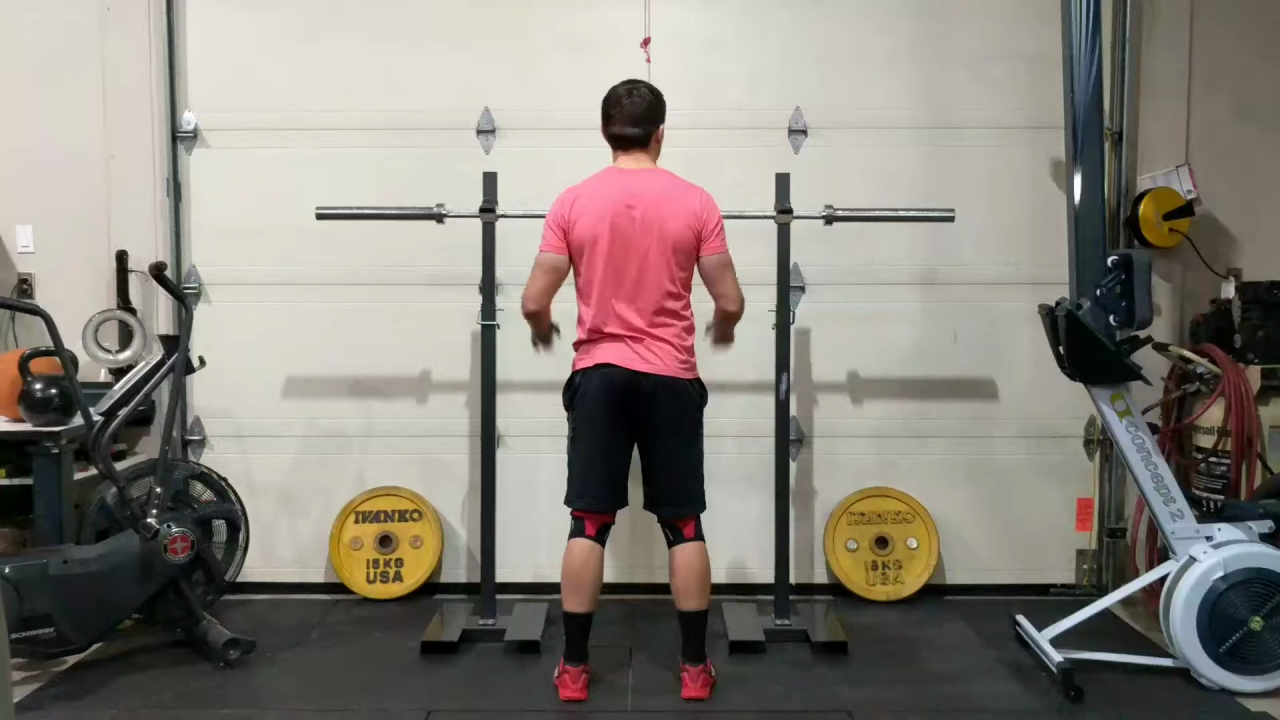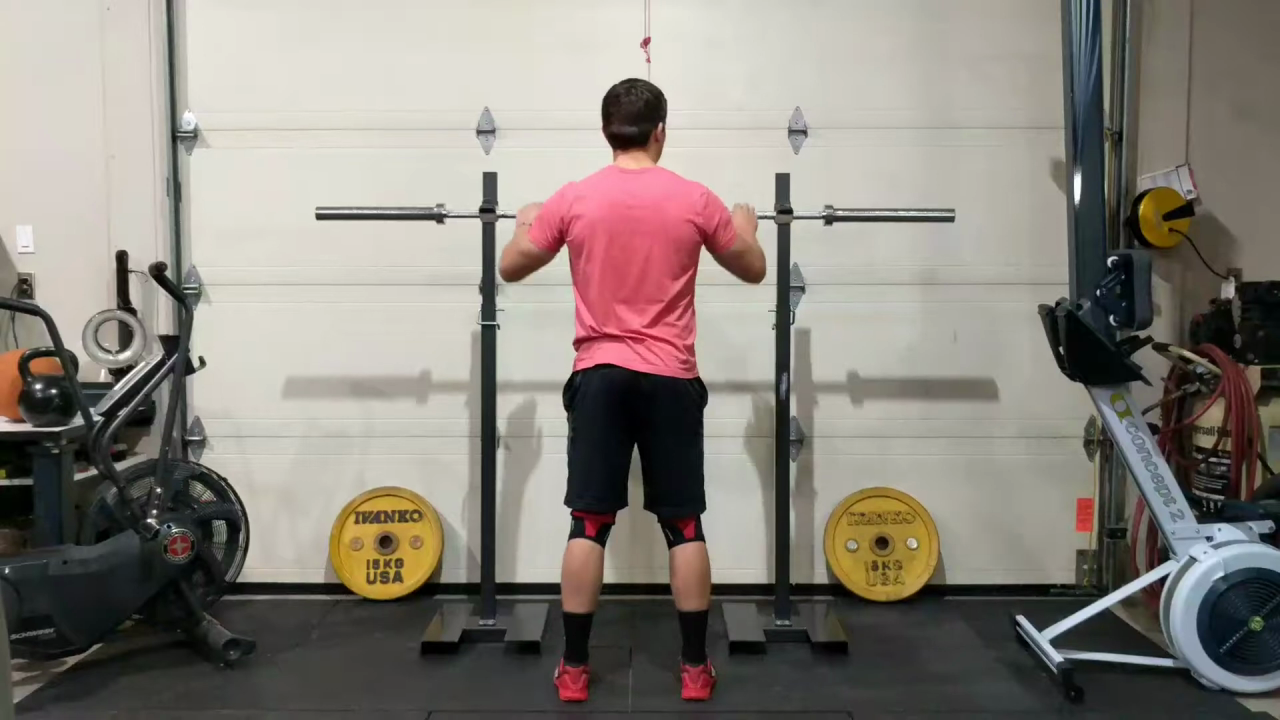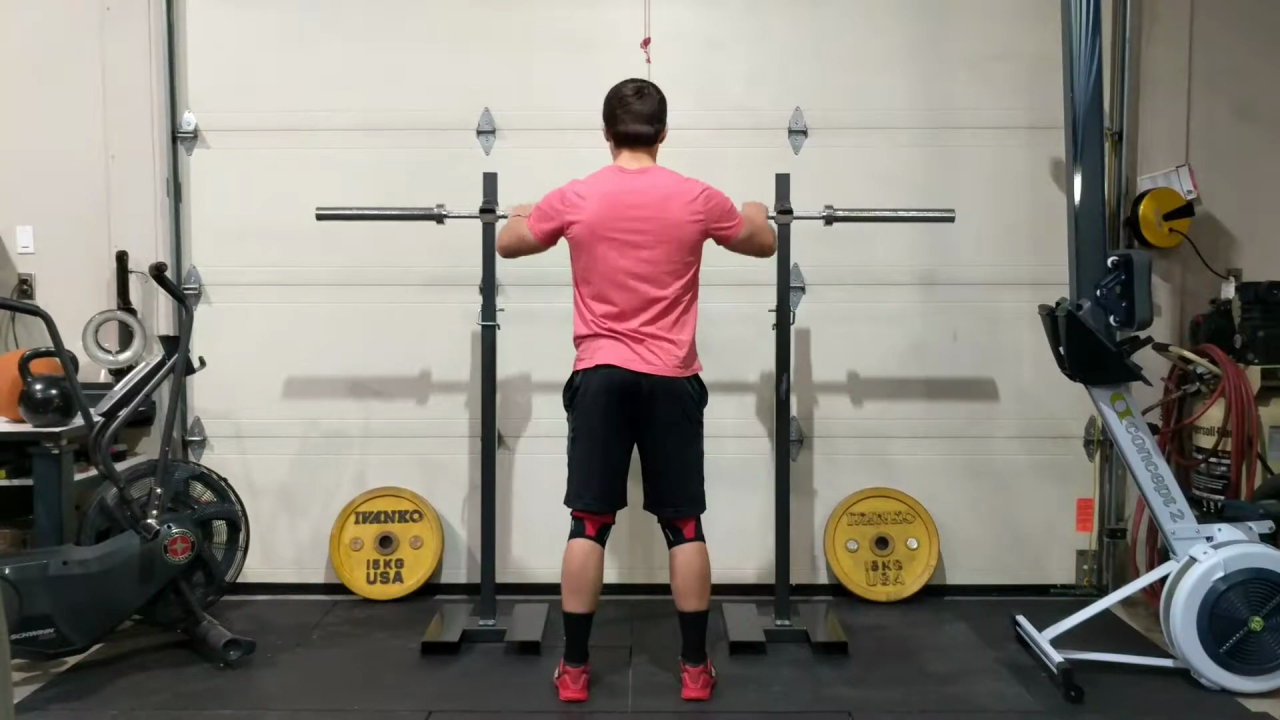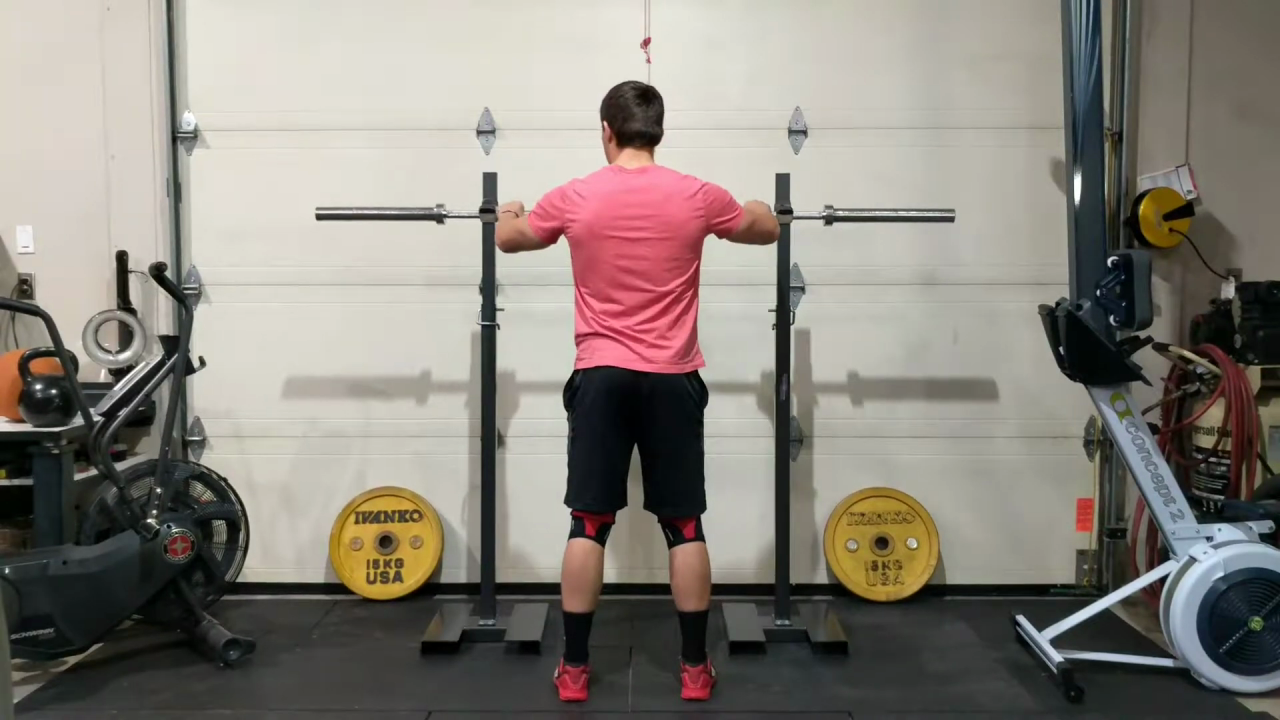
dt=0.3s
person 1, frame 1
left shoulder: (574, 202)
right shoulder: (694, 202)
left elbow: (534, 301)
right elbow: (729, 302)
left wrist: (541, 331)
right wrist: (724, 331)
left hip: (600, 377)
right hip: (671, 380)
left knee: (588, 524)
right knee: (683, 525)
left ankle: (573, 668)
right ankle: (695, 668)
person 1, frame 2
left shoulder: (572, 200)
right shoulder: (695, 201)
left elbow: (510, 267)
right elbow: (753, 269)
left wrist: (527, 222)
right wrist: (745, 226)
left hip: (599, 377)
right hip: (672, 380)
left knee: (589, 524)
right knee: (683, 526)
left ankle: (574, 668)
right ankle: (695, 667)
person 1, frame 3
left shoulder: (574, 198)
right shoulder: (696, 199)
left elbow: (508, 244)
right elbow: (764, 242)
left wrist: (518, 215)
right wrist: (756, 212)
left hip: (600, 378)
right hip: (671, 383)
left knee: (588, 524)
right knee: (684, 526)
left ankle: (574, 668)
right ankle: (695, 667)
person 1, frame 4
left shoulder: (574, 198)
right shoulder: (697, 196)
left elbow: (507, 239)
right elbow: (767, 231)
left wrist: (509, 212)
right wrist: (757, 208)
left hip: (600, 378)
right hip: (672, 381)
left knee: (588, 524)
right knee: (684, 526)
left ankle: (573, 668)
right ankle: (695, 668)
